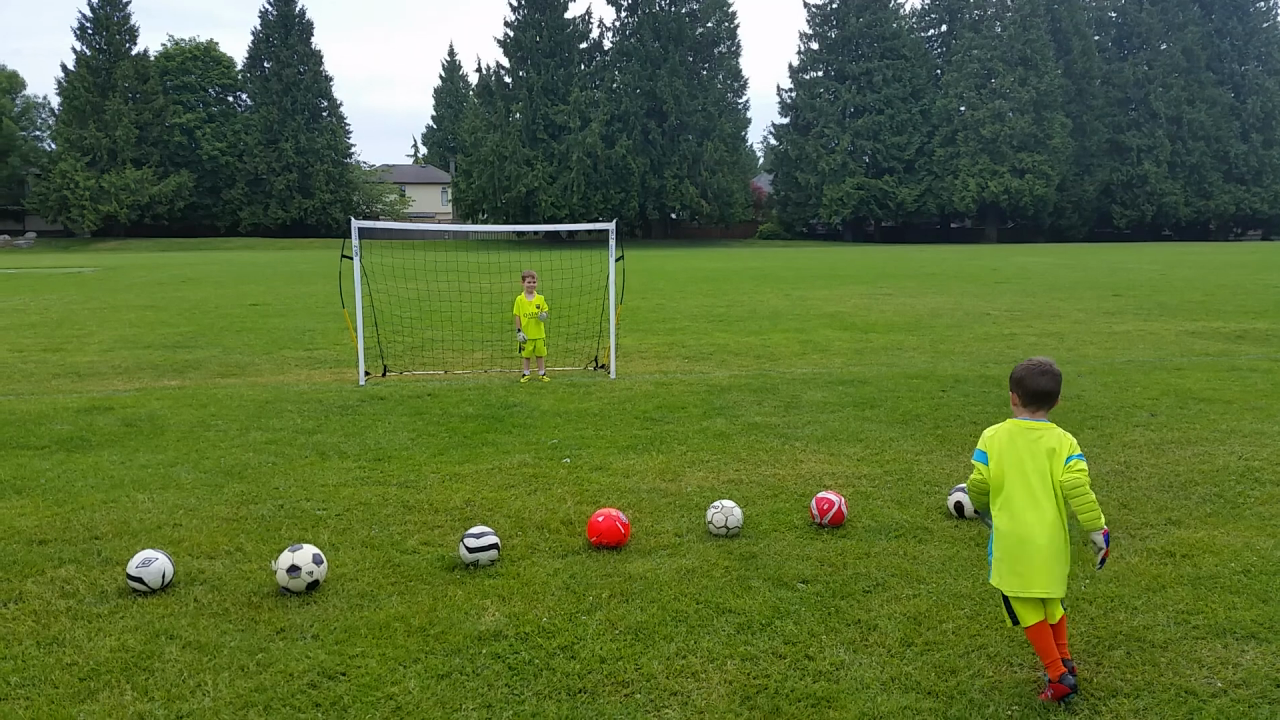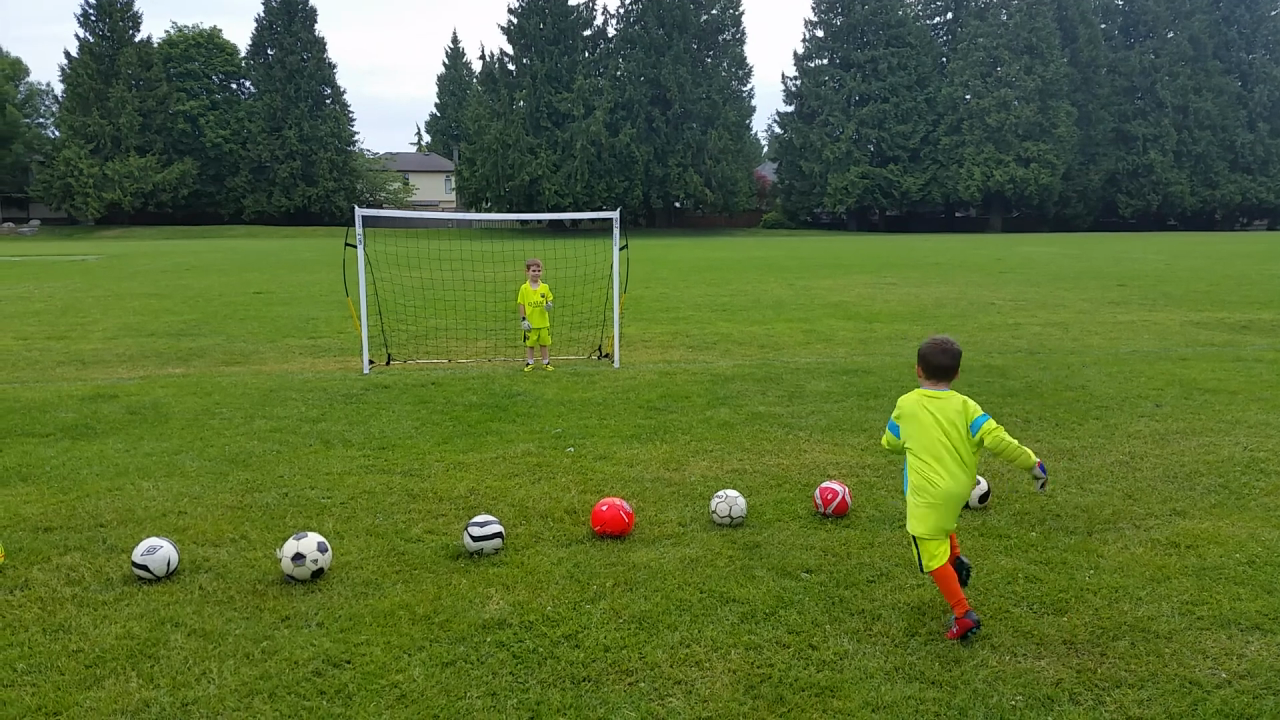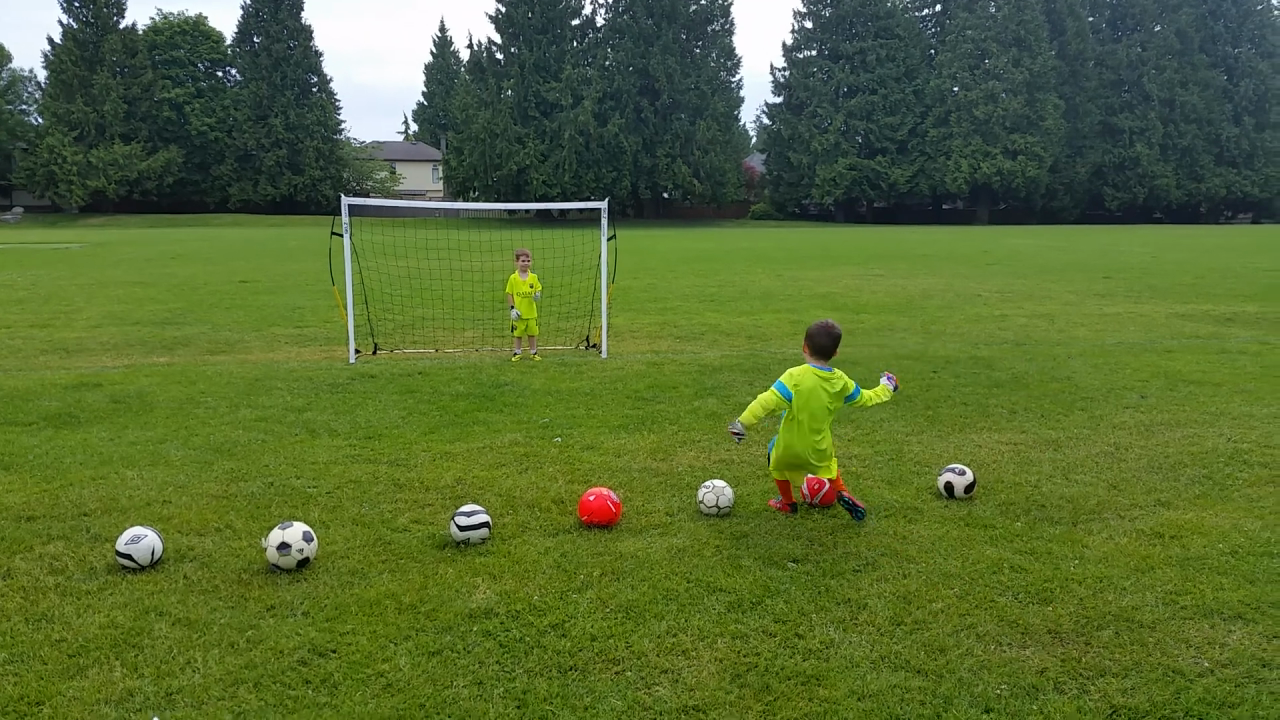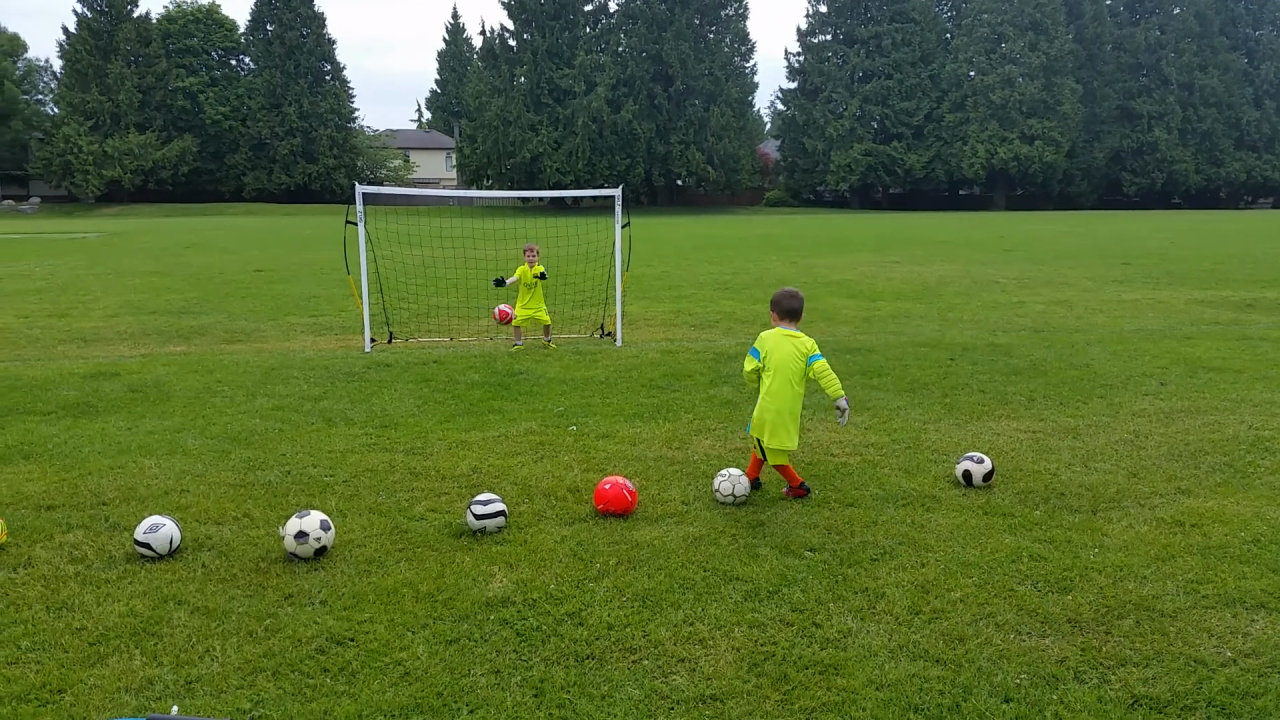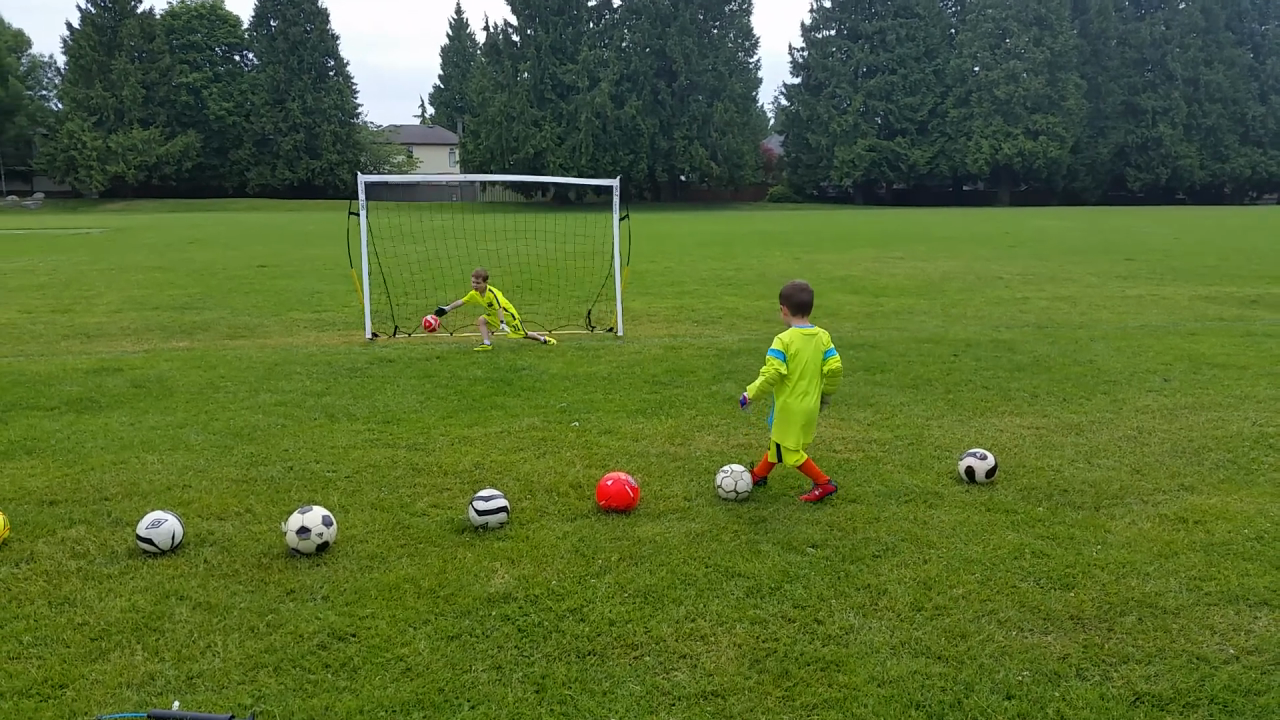
dt=0.4s
person 1, frame 1
left shoulder: (994, 437)
right shoulder: (1064, 441)
left elbow: (980, 484)
right elbow: (1079, 490)
left wrist: (984, 510)
right wrist: (1099, 533)
left hip: (1013, 542)
right hip: (1053, 541)
left knee: (1030, 613)
right knee: (1052, 601)
left ankle: (1059, 676)
right ankle: (1061, 664)
person 1, frame 2
left shoulder: (905, 404)
right shoulder: (967, 407)
left elbow: (891, 441)
right elbow: (999, 442)
right wrist: (1032, 463)
left hip: (926, 494)
right hip: (959, 490)
left knee: (935, 558)
right knee: (943, 525)
left ankle: (964, 614)
right ankle: (957, 559)
person 1, frame 3
left shoulder: (794, 376)
right shoulder: (840, 381)
left elbow: (769, 401)
right elbow: (865, 399)
left wrist: (743, 422)
right wrist: (886, 387)
left hip: (791, 446)
right hip: (818, 446)
left knee: (781, 466)
right knee: (829, 467)
left ankle: (787, 502)
right ankle: (843, 495)
person 1, frame 4
left shoulder: (765, 338)
right shoulder: (808, 343)
left elbow: (750, 372)
right elbow: (823, 372)
right wrist: (840, 399)
left hip: (769, 406)
right hip: (791, 408)
left knee: (773, 451)
right knee: (761, 441)
left ankle: (797, 486)
right ankle: (751, 478)
person 1, frame 5
left shoulder: (784, 340)
right shoulder: (823, 337)
left elbow: (771, 374)
right elbow: (835, 369)
left wrist: (750, 394)
right wrist: (826, 394)
left hip: (791, 409)
right hip: (811, 406)
left knee: (789, 451)
right knee: (780, 443)
left ankle: (823, 483)
right ankle: (759, 474)
